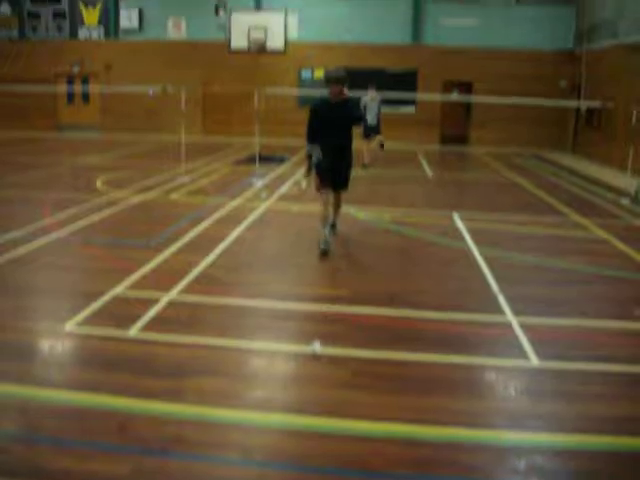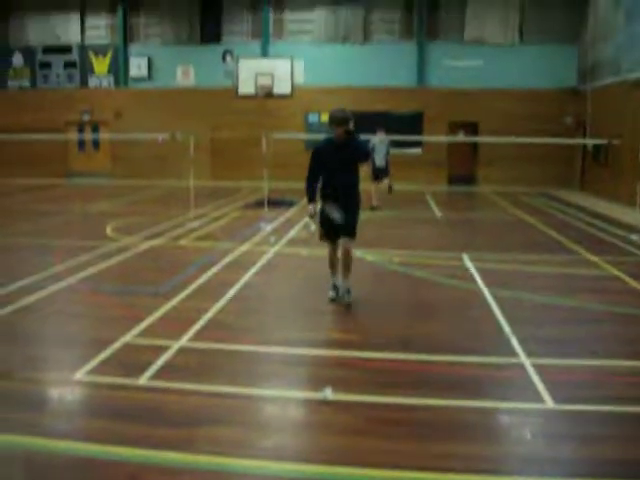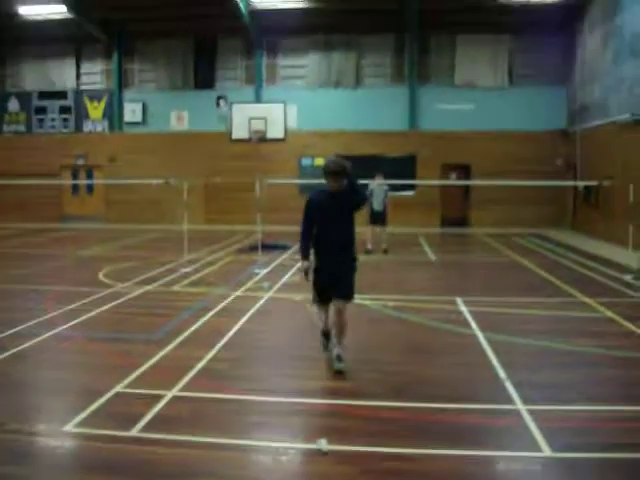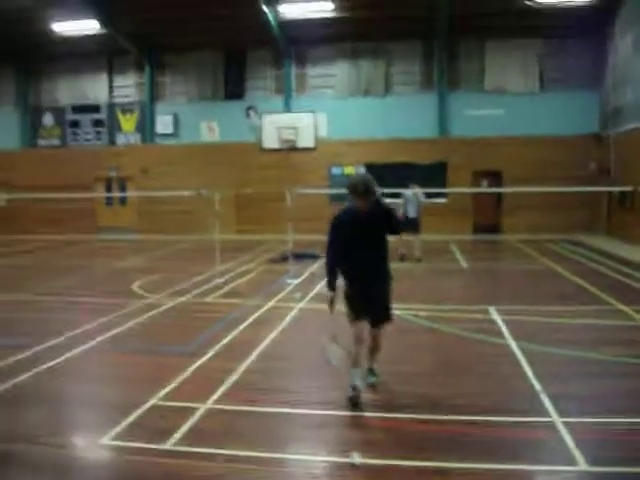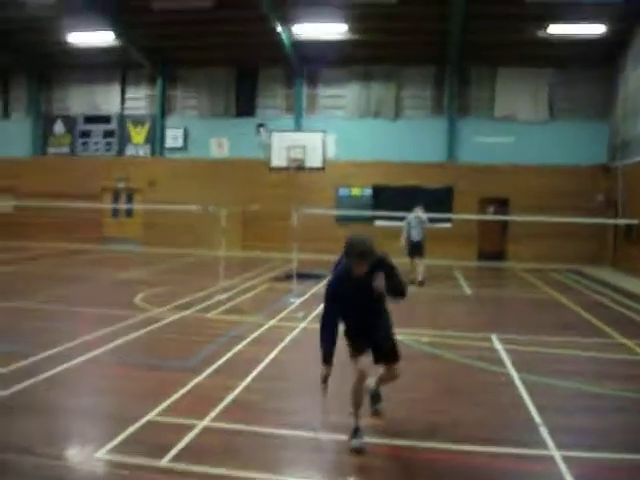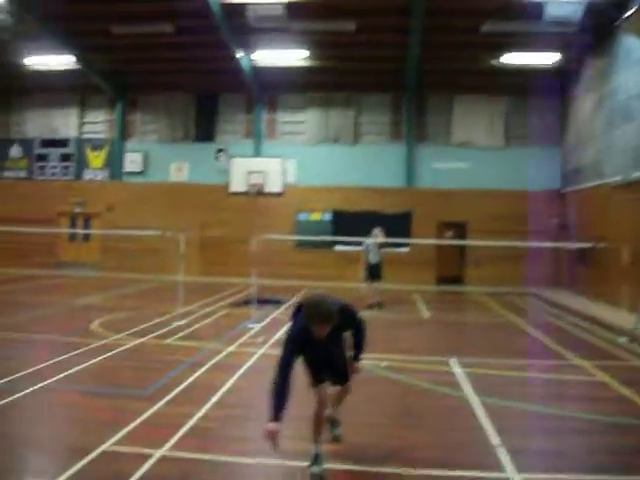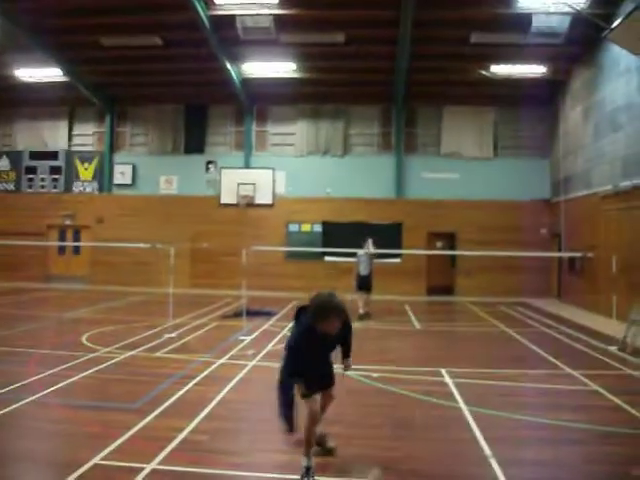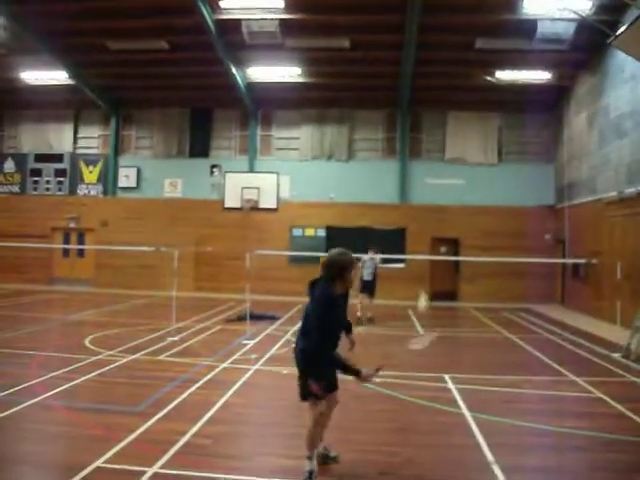
dt=0.3s
person 1, frame 1
left shoulder: (350, 104)
right shoulder: (318, 107)
left elbow: (358, 120)
right elbow: (311, 135)
left wrist: (347, 100)
right wrist: (309, 160)
left hip: (343, 158)
right hip: (323, 158)
left knee: (338, 195)
right knee: (326, 198)
left ankle: (333, 221)
right ankle: (325, 237)
person 1, frame 2
left shoulder: (354, 144)
right shoulder: (321, 148)
left elbow: (365, 156)
right elbow: (313, 176)
left wrist: (351, 133)
right wrist: (311, 202)
left hip: (349, 204)
right hip: (329, 204)
left knee: (346, 246)
right knee: (332, 247)
left ankle: (345, 285)
right ankle: (334, 282)
person 1, frame 3
left shoulder: (349, 195)
right shoulder: (315, 199)
left elbow: (362, 199)
right elbow: (307, 230)
left wrist: (349, 175)
right wrist: (305, 257)
left hip: (345, 261)
right hip: (322, 261)
left knee: (340, 308)
right knee: (323, 308)
left ankle: (337, 352)
right ankle: (326, 328)
person 1, frame 4
left shoulder: (380, 212)
right shoulder: (341, 220)
left elbow: (396, 228)
right elbow: (333, 255)
left wrist: (380, 202)
right wrist: (332, 287)
left hip: (379, 282)
right hip: (355, 284)
left knee: (375, 333)
right knee: (359, 333)
left ankle: (370, 366)
right ankle: (356, 385)
person 1, frame 5
left shoulder: (381, 263)
right shoulder: (337, 281)
left elbow: (401, 291)
right elbow: (328, 321)
left wrist: (387, 288)
right wrist: (327, 363)
left hip: (380, 322)
right hip: (355, 327)
left knee: (392, 373)
right knee: (361, 371)
left ankle: (374, 387)
right ankle: (356, 427)
person 1, frame 6
left shoulder: (343, 311)
right shoulder: (297, 332)
left elbow: (359, 329)
right elbow: (284, 372)
left wrist: (356, 358)
right wrist: (275, 418)
left hip: (336, 351)
right hip: (314, 357)
left knee: (345, 388)
right knee: (322, 400)
left ankle: (331, 414)
right ankle: (316, 453)
person 1, frame 7
left shoulder: (340, 318)
right shoulder: (300, 335)
left elbow: (346, 333)
right elbow: (286, 381)
left wrist: (346, 356)
right wrist: (290, 427)
left hip: (322, 359)
right hip: (303, 367)
left knee: (328, 397)
right knee: (313, 411)
left ankle: (315, 435)
right ankle: (307, 465)
person 1, frame 8
left shoulder: (340, 292)
right shoulder: (320, 306)
right elbow: (324, 352)
left wrist: (348, 331)
right wrist: (356, 373)
left hip: (323, 355)
right hip: (311, 359)
left knee: (332, 401)
right knee: (318, 412)
left ankle: (318, 448)
